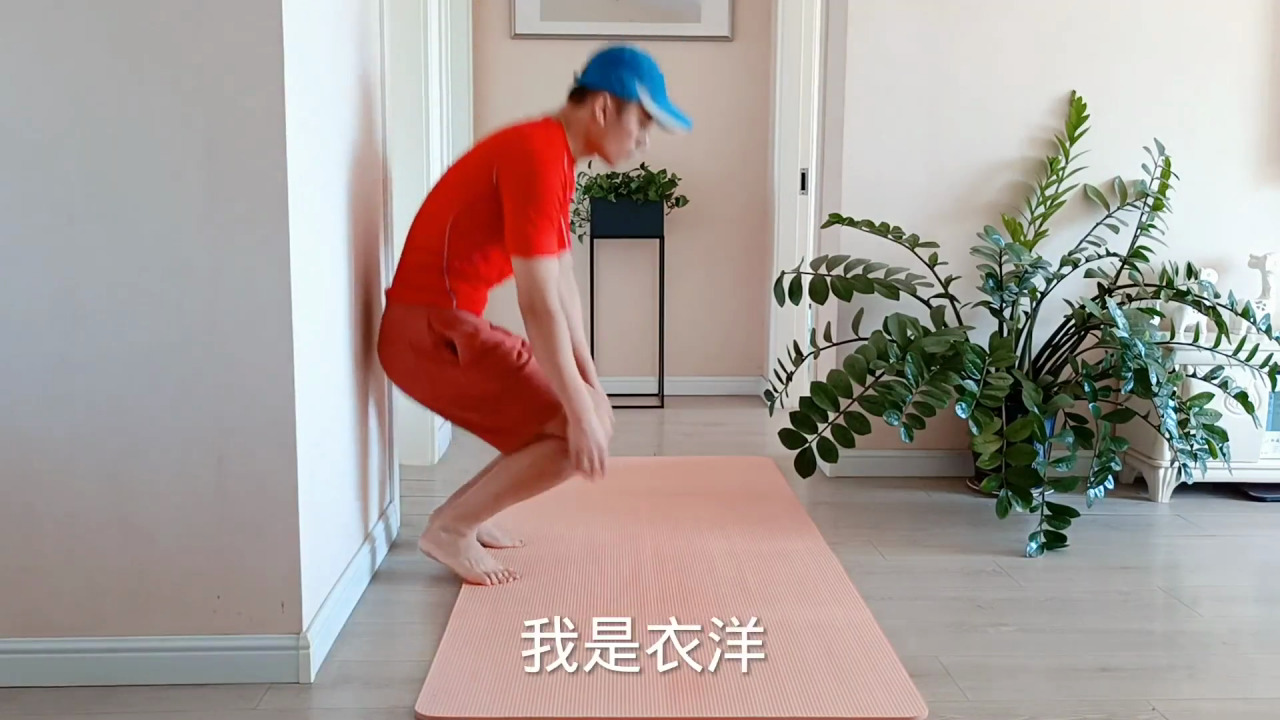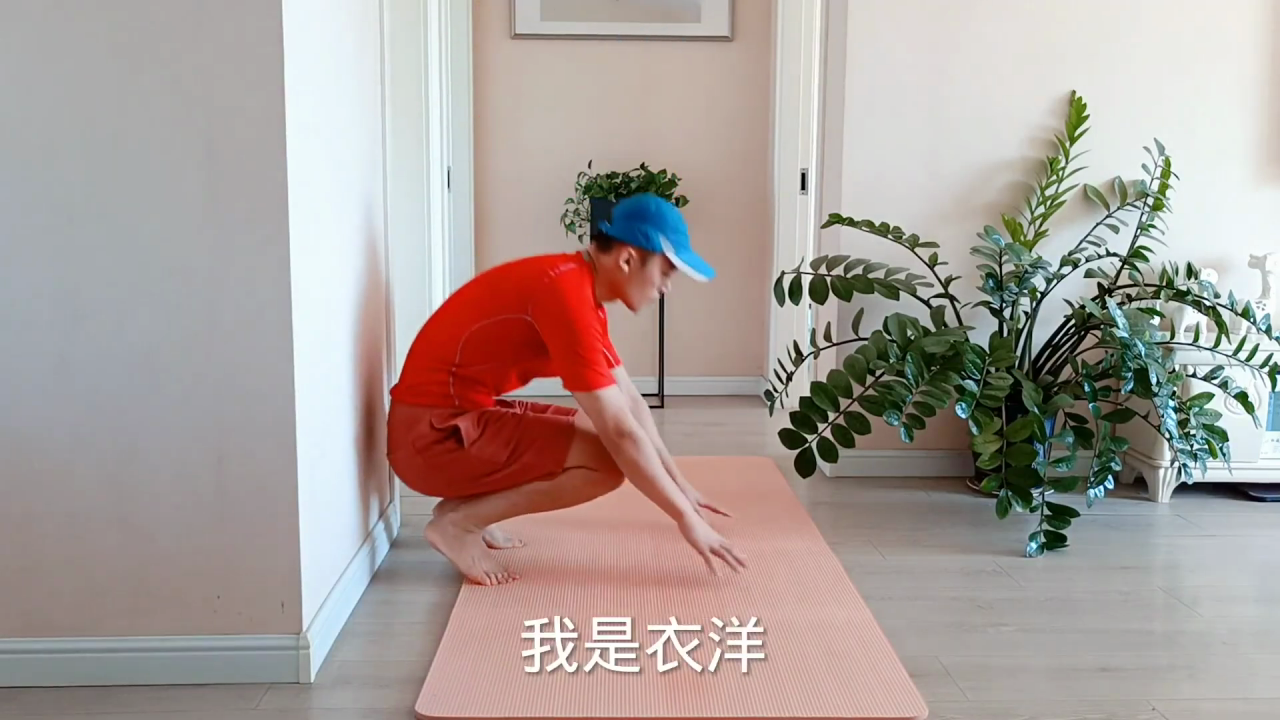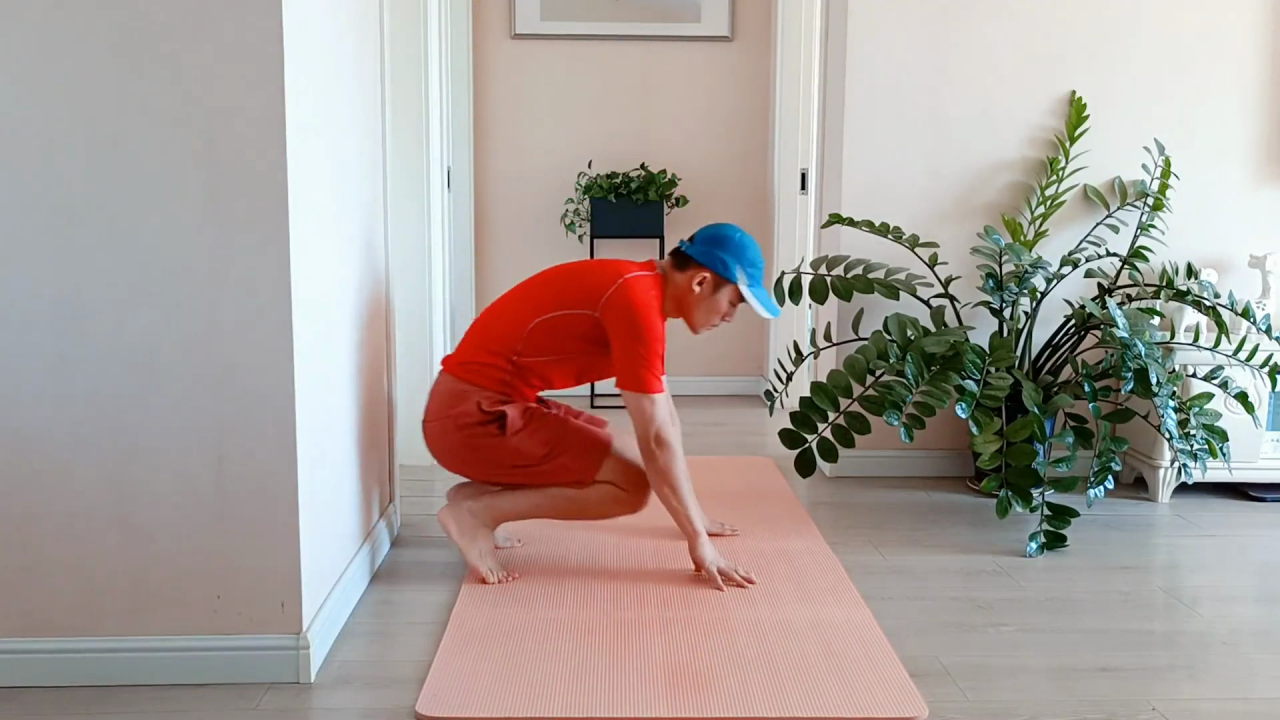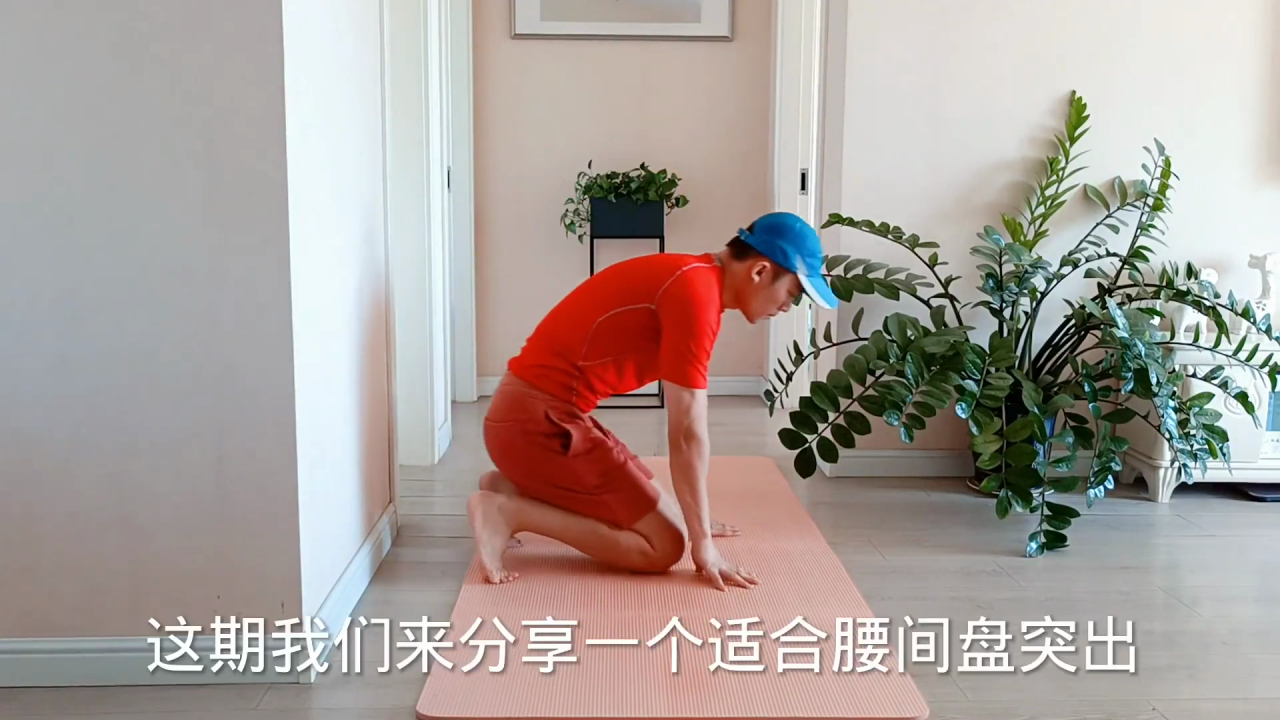
dt=0.3s
person 1, frame 1
left shoulder: (552, 155)
right shoulder: (539, 156)
left elbow: (562, 285)
right elbow: (540, 305)
left wrist: (590, 383)
right wrist: (583, 413)
left hip: (446, 322)
right hip: (431, 331)
left knee: (589, 413)
right knee: (581, 431)
left ankle: (470, 513)
right ankle: (451, 529)
person 1, frame 2
left shoulder: (582, 288)
right shoulder: (567, 297)
left elbow: (629, 403)
right elbow: (620, 431)
left wrist: (680, 489)
right wrist: (687, 519)
left hip: (451, 414)
right hip: (432, 436)
left knee: (599, 434)
right knee: (606, 461)
left ankle: (466, 502)
right ankle: (459, 523)
person 1, frame 3
left shoulder: (641, 290)
right shoulder: (638, 303)
left elbow: (663, 415)
right elbow: (657, 439)
left wrist: (695, 514)
right wrist: (698, 539)
left hip: (482, 402)
right hip: (472, 416)
left knee: (629, 454)
right knee: (630, 486)
left ankle: (483, 495)
right ankle: (476, 512)
person 1, frame 4
left shoulder: (695, 279)
right shoulder: (696, 294)
left elbow: (685, 422)
right elbow: (687, 432)
left wrist: (689, 517)
right wrist: (700, 541)
left hip: (538, 409)
right hip: (538, 419)
left knee: (659, 512)
right knee: (662, 546)
left ankle: (509, 487)
right ankle: (506, 511)
